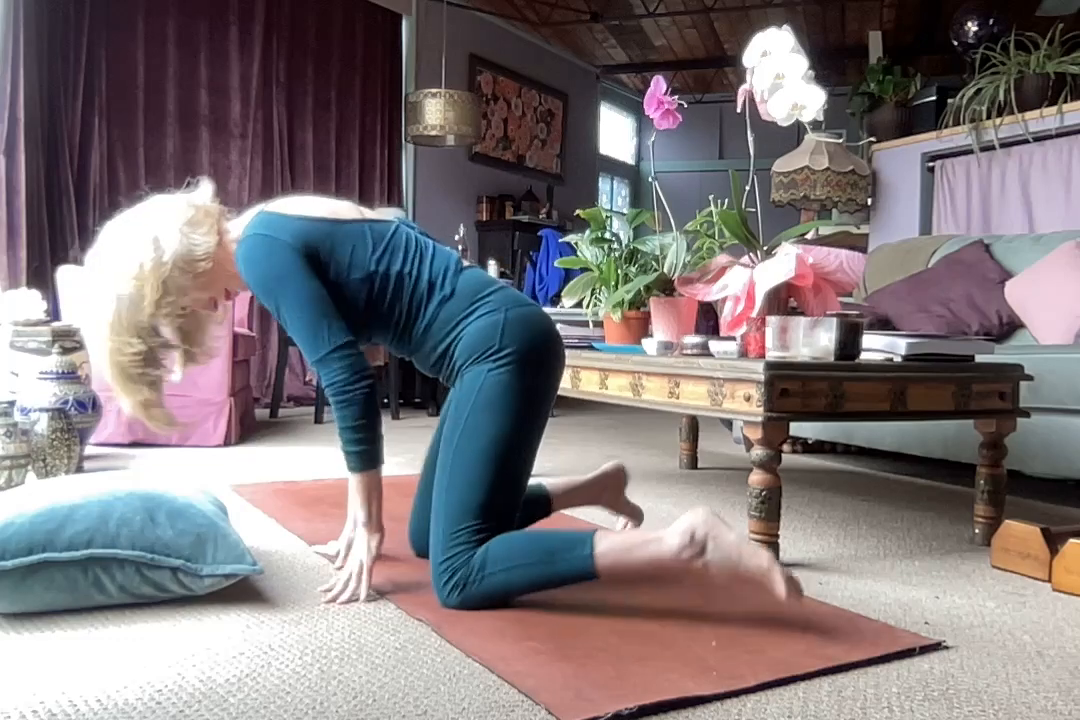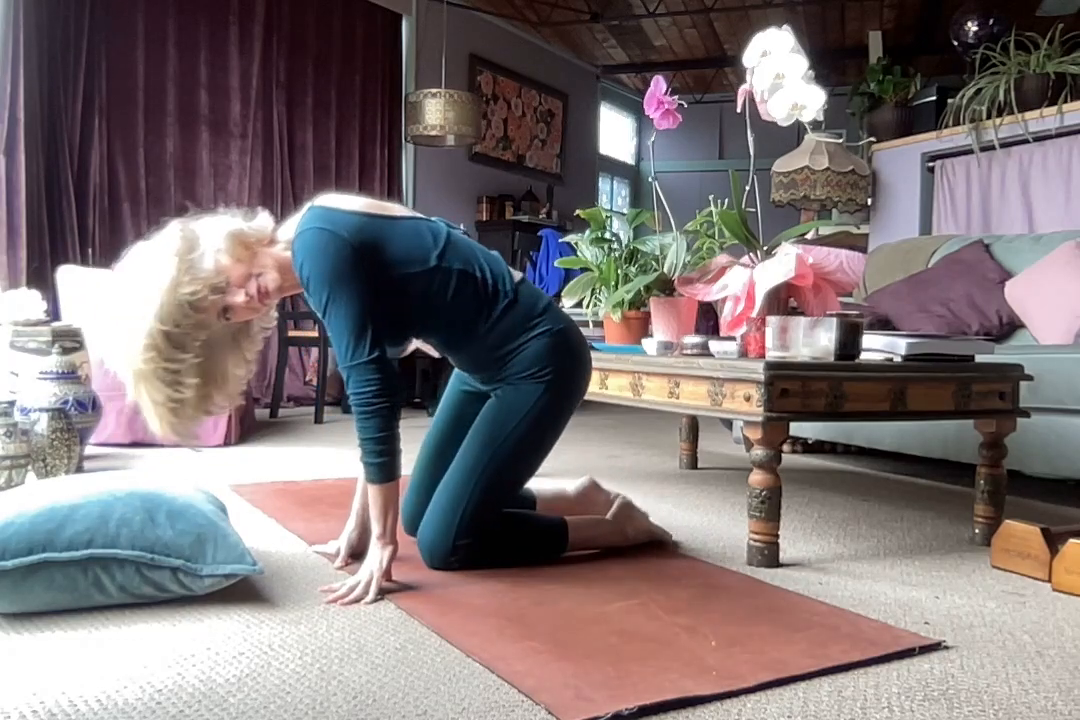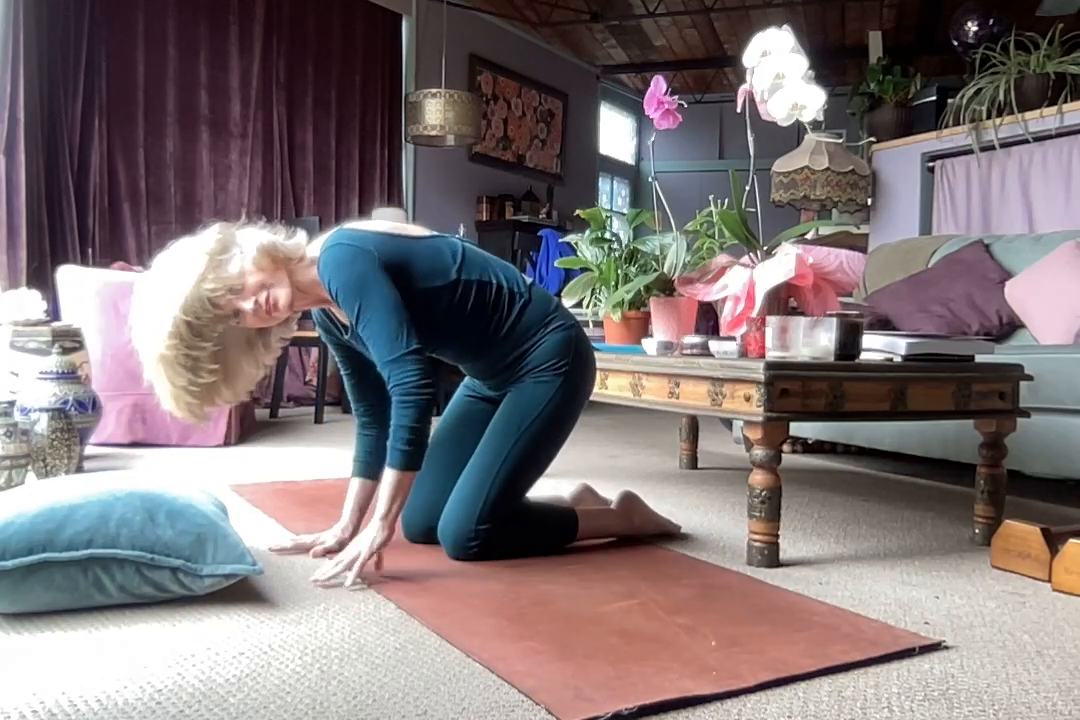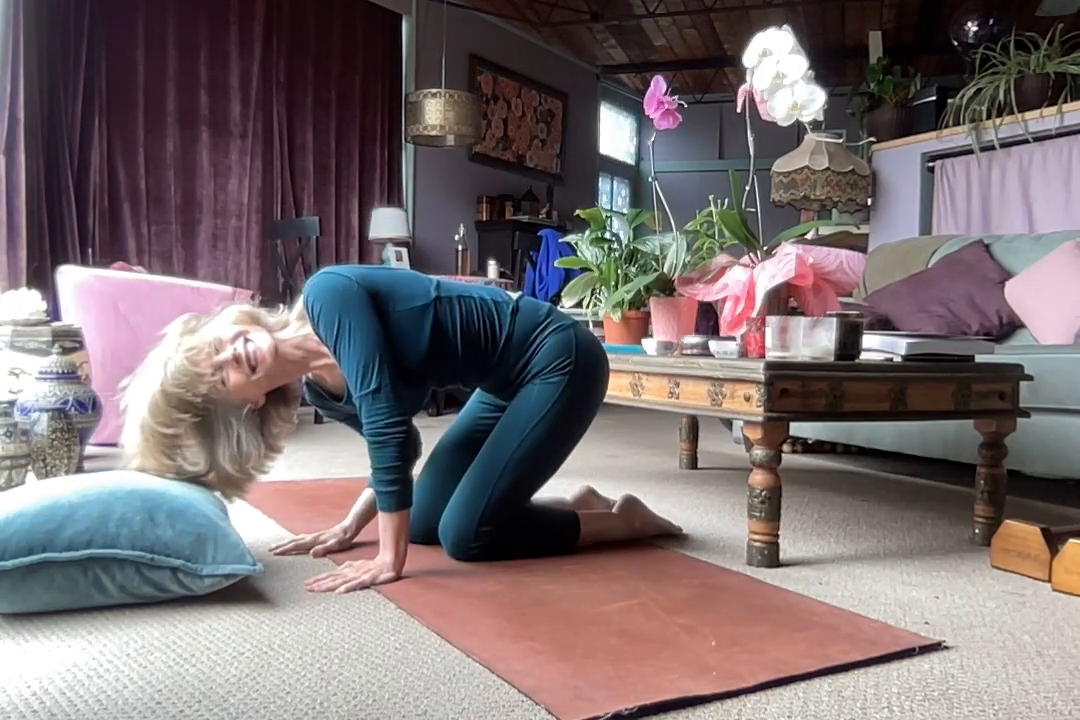
dt=1s
person 1, frame 1
left shoulder: (259, 249)
right shoulder: (291, 233)
left elbow: (347, 380)
right elbow: (353, 372)
left wrist: (368, 530)
right wrist: (359, 521)
left hip: (500, 346)
right hip: (504, 340)
left knee: (462, 577)
right knee: (429, 533)
left ankle: (685, 541)
right ankle: (594, 484)
person 1, frame 2
left shoulder: (317, 244)
right shoulder: (313, 265)
left elbow: (372, 391)
right elbow: (375, 393)
left wrist: (380, 542)
right wrist: (362, 521)
left hip: (538, 358)
right hip: (487, 364)
left knee: (445, 545)
right knee: (421, 514)
left ankle: (619, 527)
right ankle: (580, 500)
person 1, frame 3
left shoulder: (343, 261)
right shoulder: (329, 315)
left elbow: (413, 388)
right elbow: (374, 418)
left wrist: (378, 527)
right wrist: (346, 527)
left hip: (547, 359)
right hip: (493, 375)
left knee: (464, 536)
right knee: (419, 523)
left ankle: (622, 517)
right ankle: (575, 503)
person 1, frame 4
left shoulder: (327, 296)
right shoulder: (320, 390)
left elbow: (386, 425)
right elbow: (395, 444)
left wrist: (389, 560)
right wrist: (348, 527)
left hip: (556, 360)
right hip: (508, 382)
left knee: (466, 536)
right knee: (424, 522)
left ankle: (624, 520)
right ankle: (580, 505)
